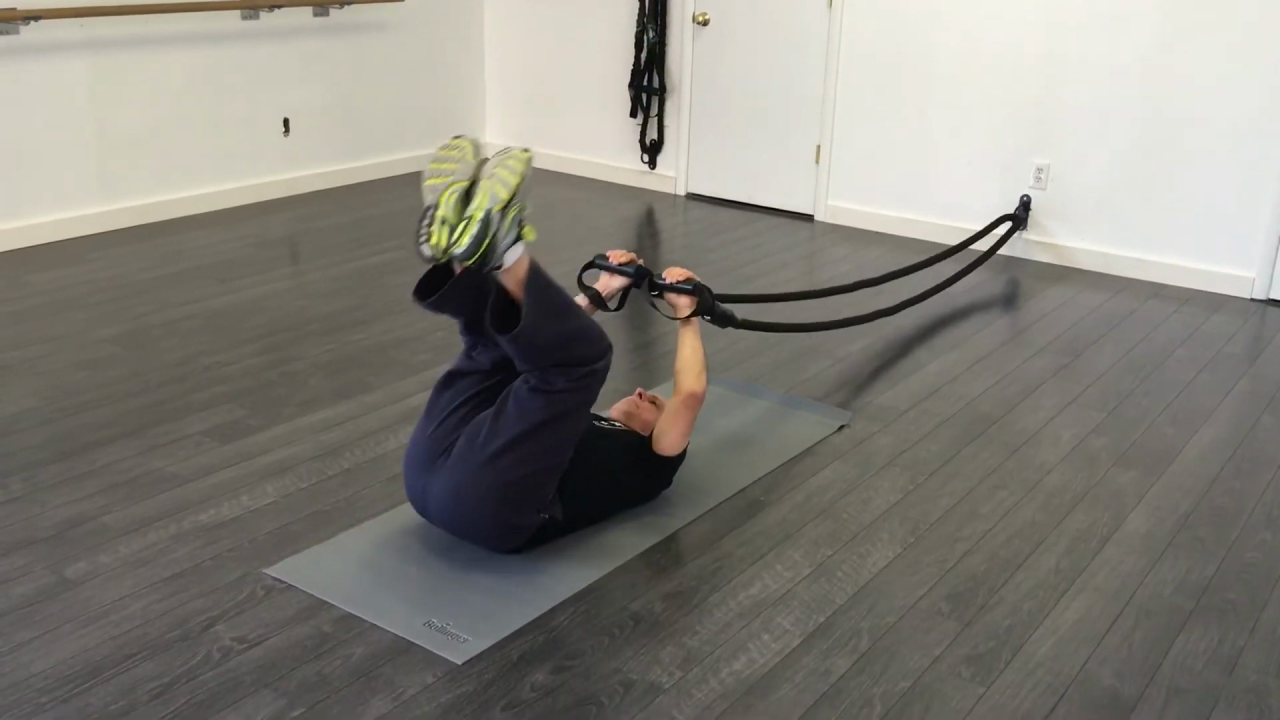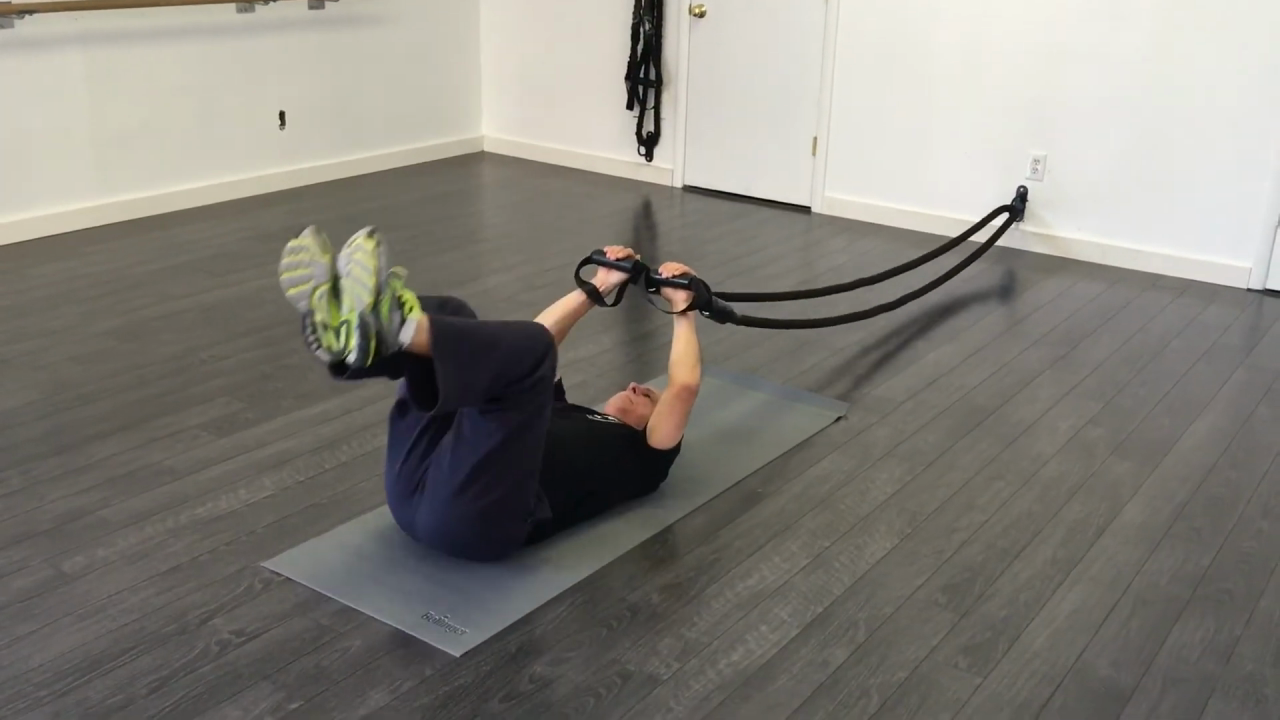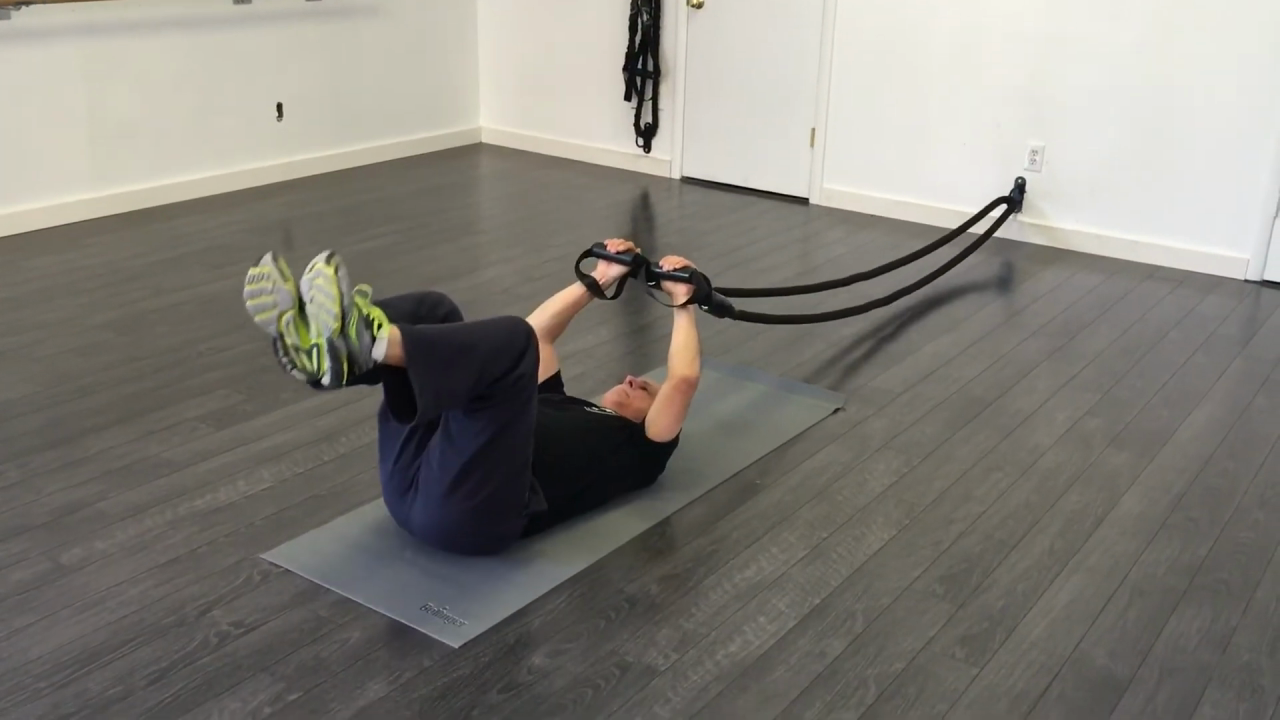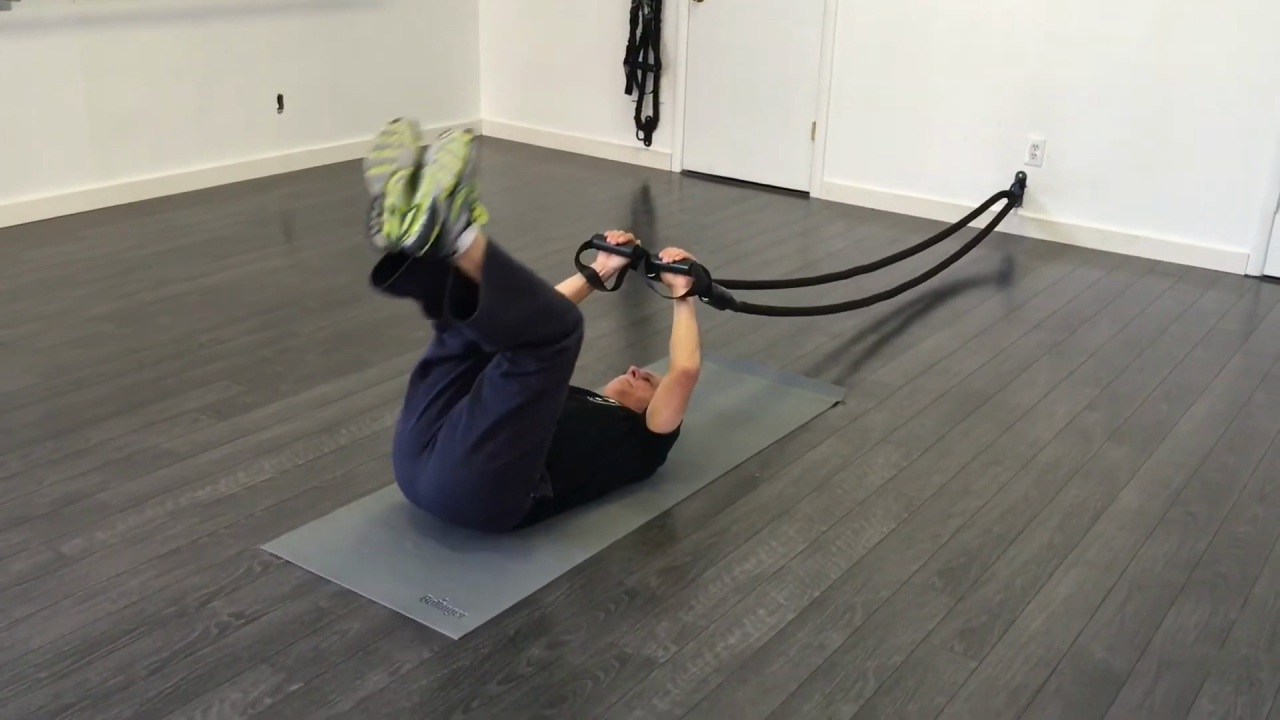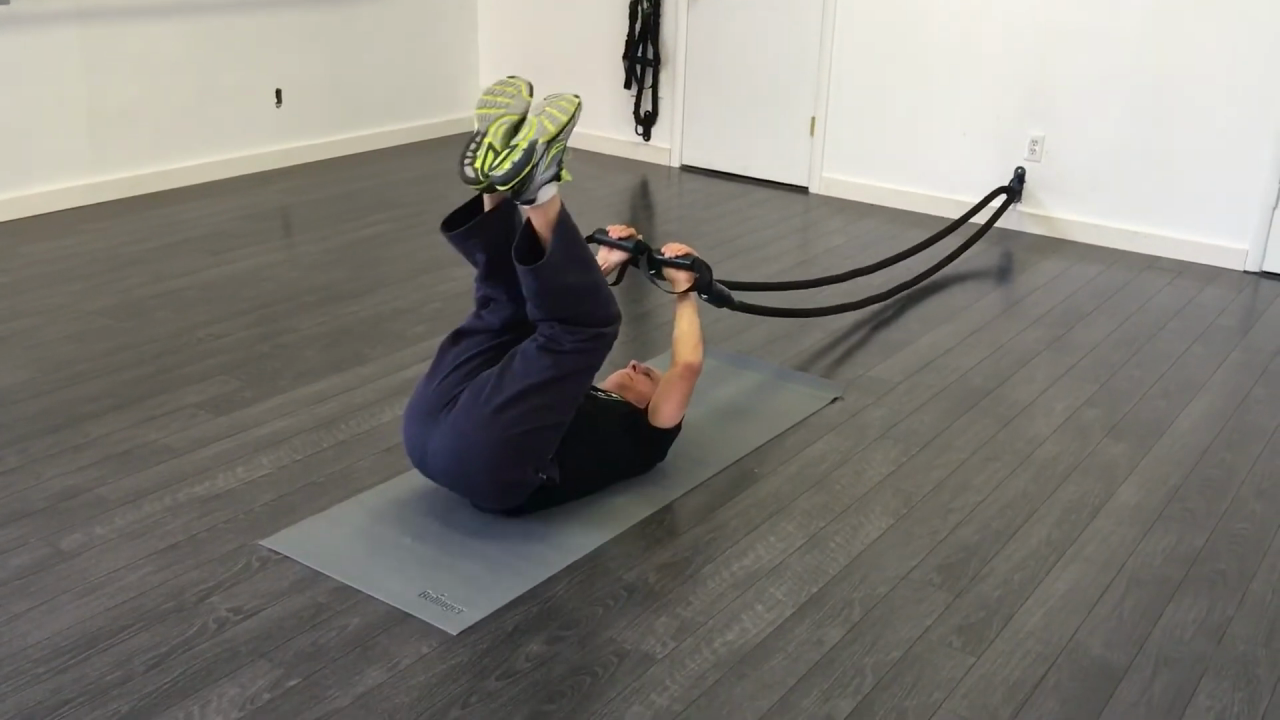
dt=0.4s
person 1, frame 1
left shoulder: (644, 464)
right shoulder: (581, 426)
left elbow: (690, 393)
right elbow: (553, 332)
left wrist: (686, 318)
right wrist: (598, 294)
left hip: (490, 499)
right hip: (431, 471)
left knee: (582, 352)
right knee: (502, 332)
left ankle: (503, 251)
right ankle: (464, 250)
person 1, frame 2
left shoulder: (642, 458)
right shoulder: (561, 415)
left elbow: (685, 386)
left wrist: (682, 310)
right wrist: (595, 289)
left hip: (477, 516)
right hip: (417, 486)
left knee: (526, 349)
right knee: (447, 319)
left ankle: (392, 324)
right ankle: (352, 329)
person 1, frame 3
left shoulder: (640, 451)
right shoulder: (560, 405)
left elbow: (684, 380)
right elbow: (538, 330)
left wrist: (681, 303)
right wrist: (595, 282)
left hip: (473, 510)
right hip: (412, 486)
left knee: (507, 343)
right knee: (429, 314)
left ankle: (365, 343)
right ankle: (327, 342)
person 1, frame 4
left shoulder: (640, 442)
right shoulder: (570, 401)
left elbow: (685, 371)
right elbow: (530, 316)
left wrist: (682, 298)
right wrist: (595, 274)
left hip: (479, 484)
right hip: (423, 457)
left knee: (553, 327)
left ankle: (455, 233)
right ankle: (412, 231)
person 1, frame 5
left shoulder: (641, 435)
right shoulder: (577, 395)
left elbow: (687, 365)
right elbow: (555, 299)
left wrist: (683, 291)
right wrist: (599, 266)
left hip: (489, 457)
right hip: (433, 430)
left knee: (590, 317)
right knee: (514, 297)
left ankle: (537, 192)
right ankle: (499, 191)
